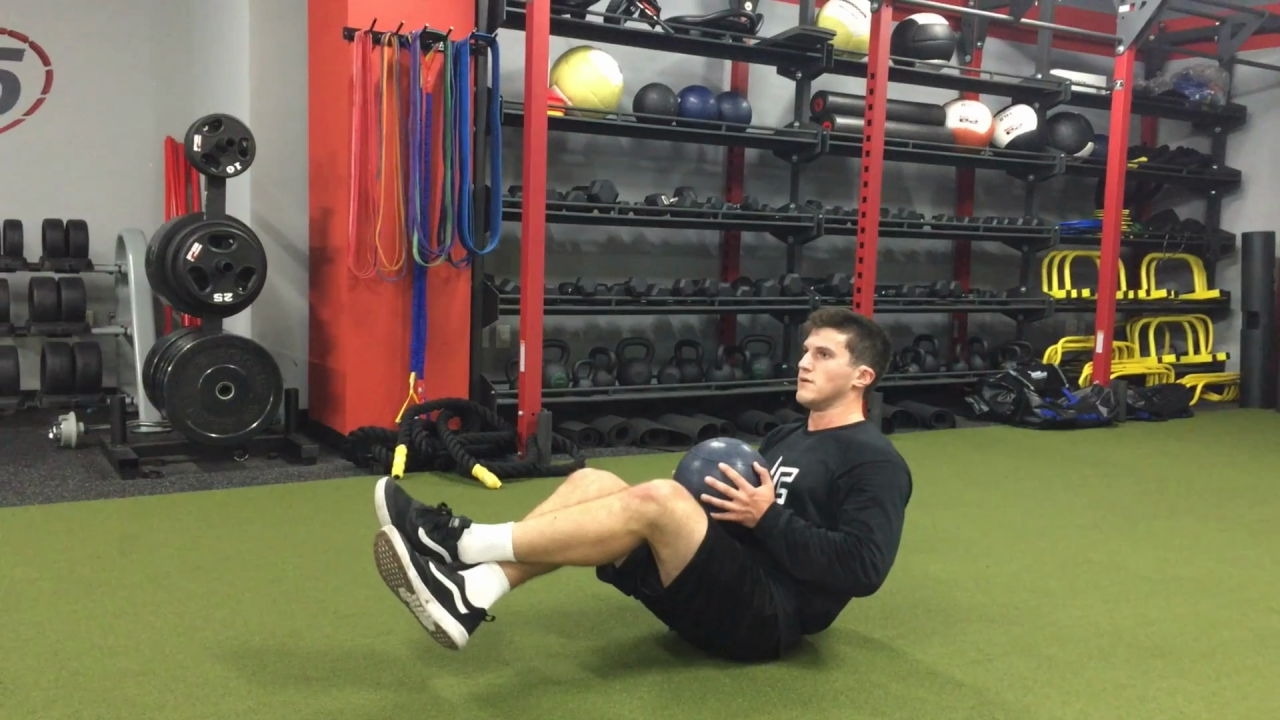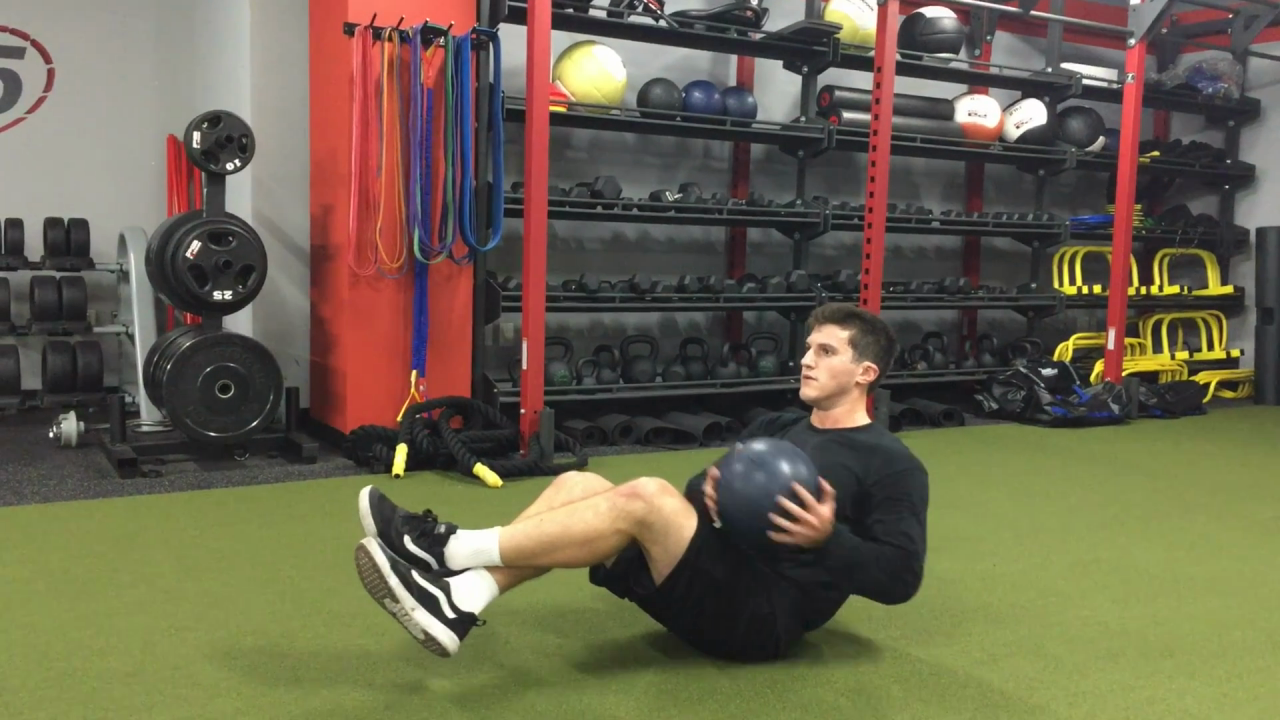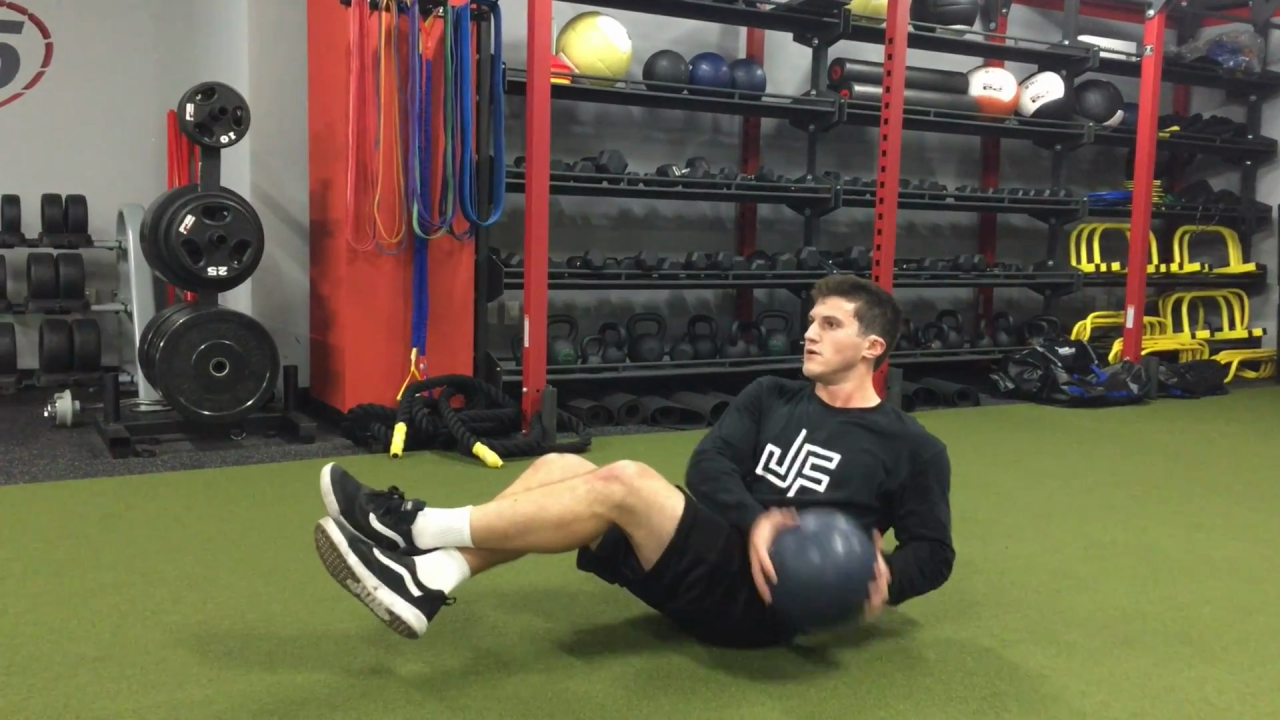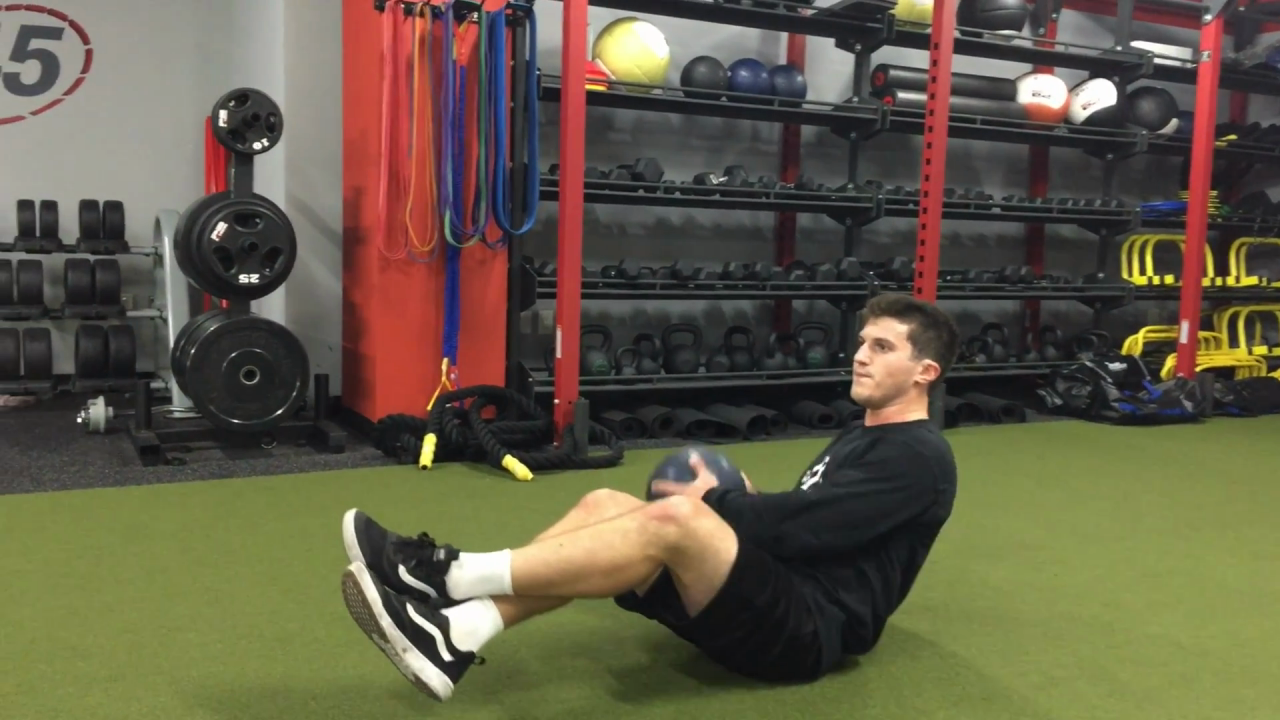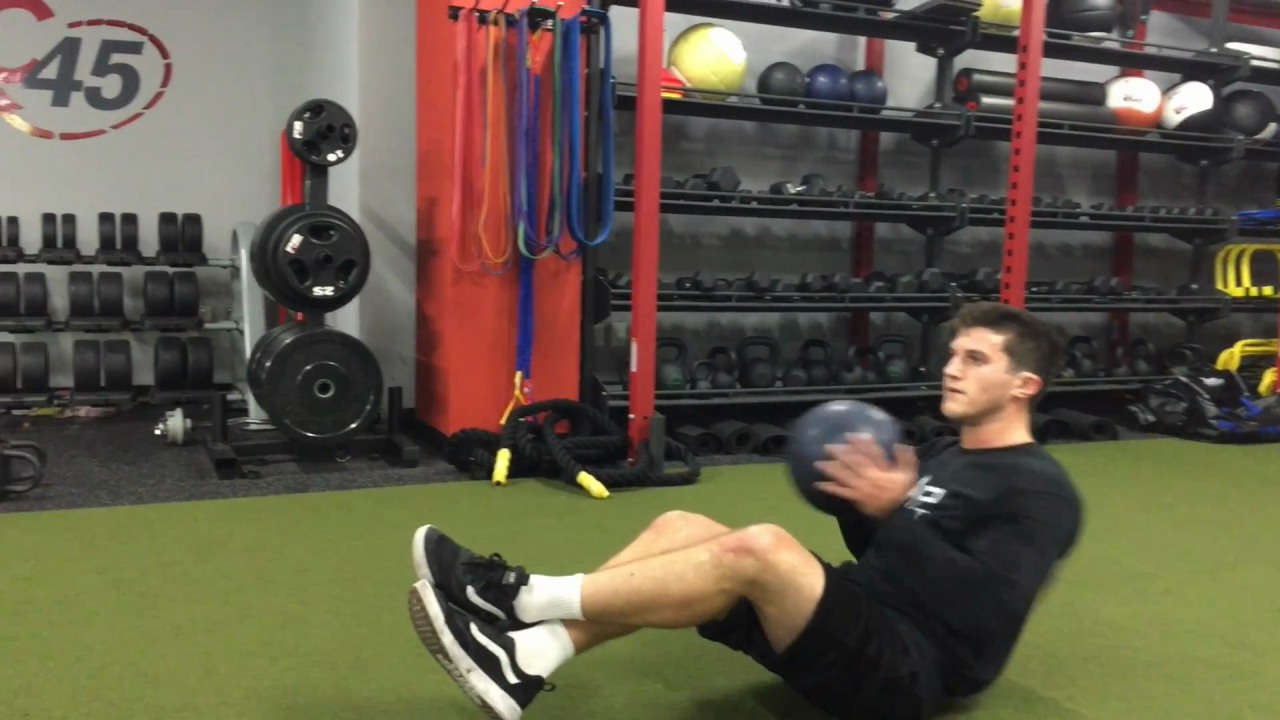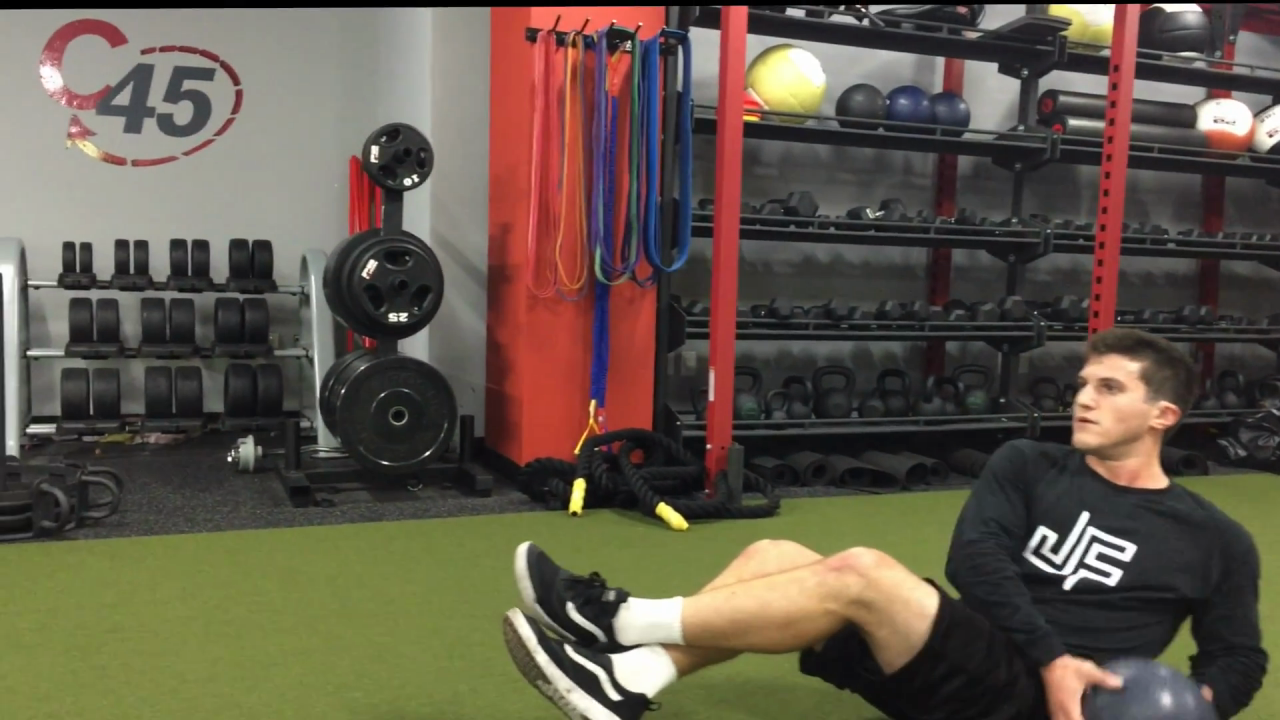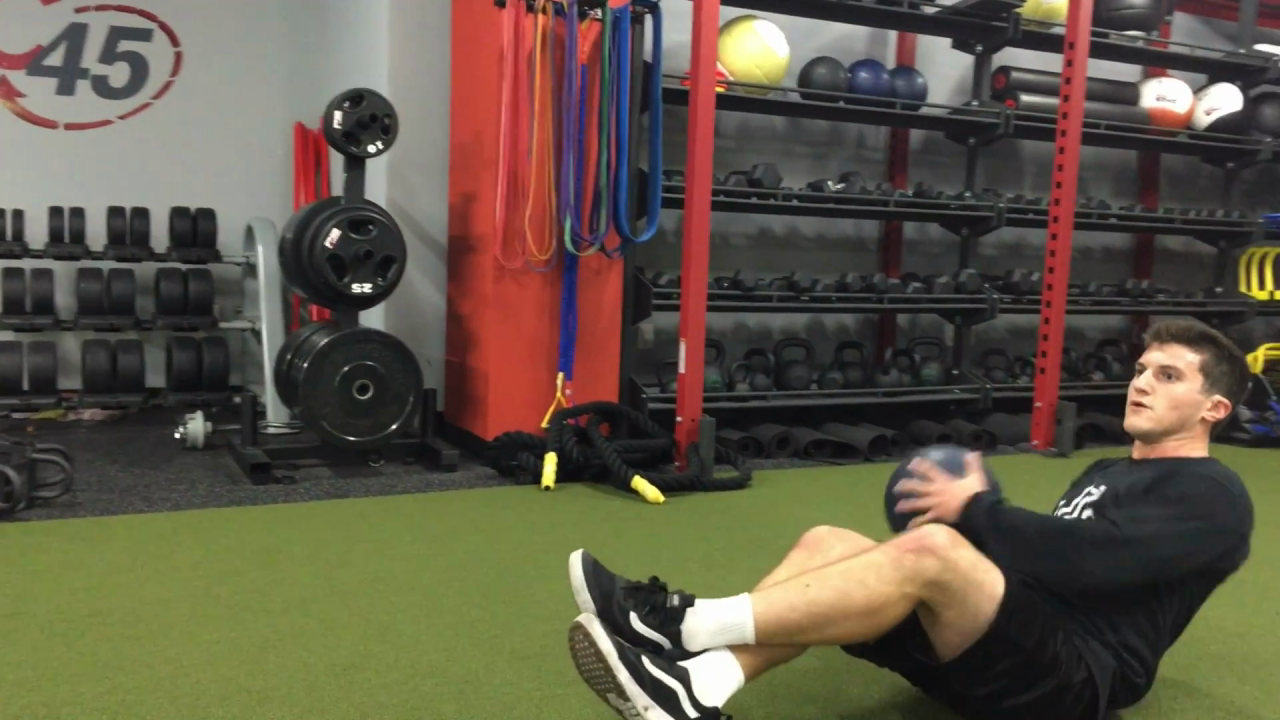
dt=0.7s
person 1, frame 1
left shoulder: (874, 463)
right shoulder: (785, 438)
left elbow: (862, 568)
left wrist: (769, 518)
right wrist: (715, 504)
left hip: (765, 615)
right hip: (717, 588)
left knee: (658, 497)
right knee: (591, 483)
left ankle: (468, 541)
right ankle: (469, 594)
person 1, frame 2
left shoulder: (890, 465)
right shoulder: (777, 429)
left elbow: (900, 577)
right elbow: (702, 495)
left wrist: (828, 539)
right wrist: (711, 495)
left hip: (764, 615)
right hip: (718, 577)
left knee: (647, 495)
right knee: (578, 485)
left ankle: (455, 549)
right ankle: (457, 601)
person 1, frame 3
left shoulder: (911, 449)
right shoulder: (773, 396)
left elbow: (933, 556)
right elbow: (707, 464)
left wrist: (885, 577)
right wrist: (754, 519)
left hip: (759, 597)
right hip: (716, 556)
left knee: (626, 481)
right knee: (561, 467)
left ankle: (425, 528)
right ankle: (424, 581)
person 1, frame 4
left shoulder: (918, 456)
right shoulder: (860, 435)
left elbow: (808, 527)
left wrist: (718, 502)
right wrist: (743, 506)
left hip: (805, 630)
right hip: (764, 597)
left knee: (678, 516)
right knee: (606, 505)
left ankle: (459, 575)
right ankle: (455, 634)
person 1, frame 5
left shoulder: (1038, 490)
right shoulder: (946, 455)
left elbow: (984, 614)
left wrist: (895, 511)
right wrist: (855, 498)
right hip: (854, 621)
left knee: (761, 546)
right knee: (679, 527)
left ankle: (529, 597)
right ankle: (525, 659)
person 1, frame 6
left shoulder: (1213, 541)
right shoulder: (1029, 466)
left elbow: (1240, 658)
right elbow: (974, 557)
right wrist: (1050, 654)
right hip: (962, 657)
left knee: (862, 573)
right knee: (774, 557)
left ankle: (627, 620)
person 1, frame 7
left shoulder: (1209, 494)
right shoulder: (1108, 471)
left elbow: (1090, 560)
left wrist: (979, 510)
right wrist: (977, 518)
right hip: (1002, 645)
left knee: (932, 547)
right knee: (829, 543)
left ankle: (691, 622)
